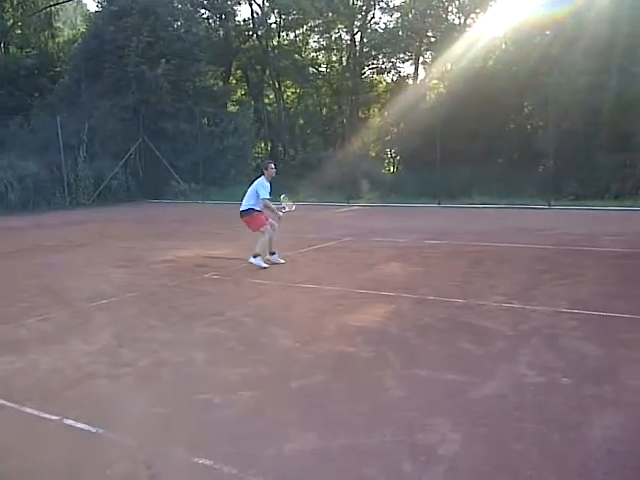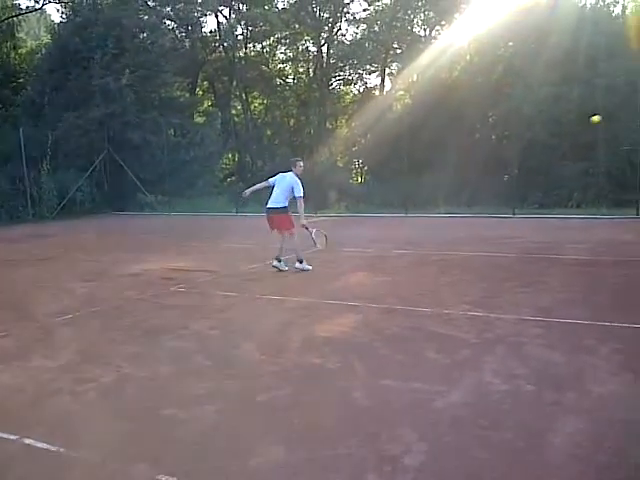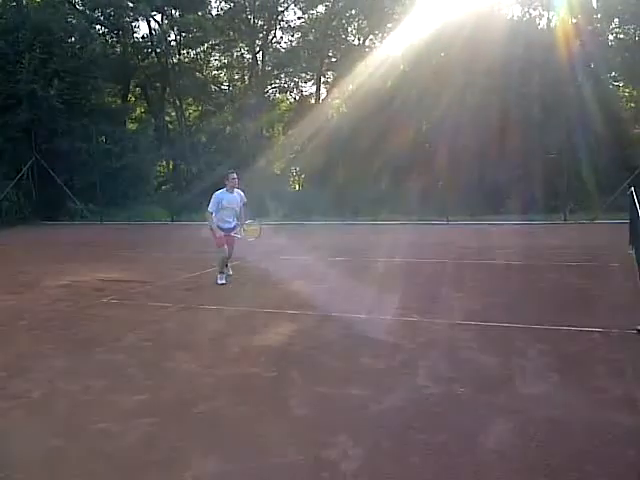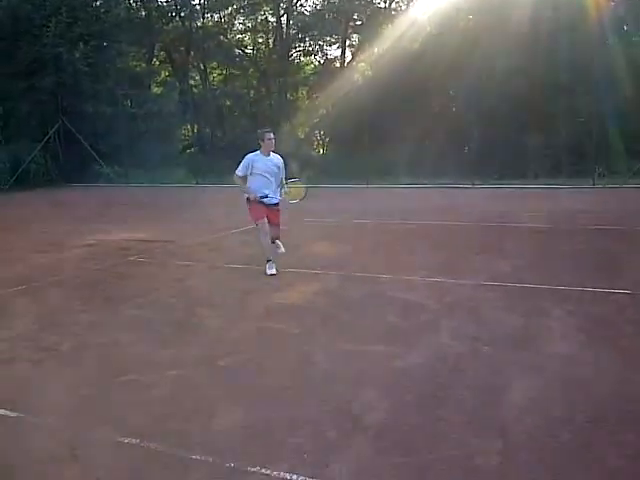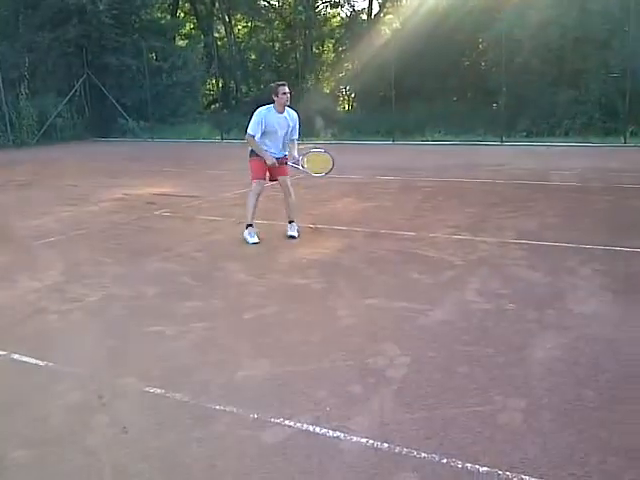
dt=0.7s
person 1, frame 1
left shoulder: (264, 182)
right shoulder: (263, 183)
right elbow: (266, 203)
left wrist: (274, 208)
right wrist: (277, 213)
left hip: (253, 211)
right hip: (249, 211)
left knee: (273, 226)
right knee: (267, 232)
left ankle: (272, 254)
right ankle: (255, 257)
person 1, frame 2
left shoulder: (281, 176)
right shoulder: (296, 181)
left elbow: (265, 183)
right elbow: (300, 200)
left wrist: (249, 190)
right wrist: (302, 218)
left hip: (270, 209)
right hip: (280, 209)
left knee: (284, 235)
right knee: (292, 235)
left ankle: (278, 260)
right ankle: (300, 263)
person 1, frame 3
left shoulder: (240, 194)
right shoulder: (218, 195)
left elbow: (242, 208)
right elbow: (209, 214)
left wrist: (241, 224)
right wrist: (216, 230)
left hip: (232, 227)
right hip: (219, 228)
left knee: (230, 253)
right knee: (225, 253)
left ankle: (225, 264)
right ankle: (221, 274)
person 1, frame 4
left shoulder: (278, 160)
right shoulder: (250, 159)
left elbow: (281, 179)
right elbow: (237, 177)
left wrist: (283, 191)
right wrist: (248, 192)
left hip: (273, 200)
right hip: (256, 200)
left knee: (275, 233)
right knee: (264, 229)
left ankle: (274, 241)
right ankle: (270, 262)
person 1, frame 5
left shoulder: (293, 115)
right shoulder: (262, 113)
left elbow: (293, 139)
right elbow: (249, 138)
left wrist: (294, 153)
right wrist: (267, 156)
left hip: (280, 156)
right hip: (259, 155)
left knee: (286, 185)
right knee: (257, 187)
left ankle: (291, 224)
right ankle: (249, 228)
